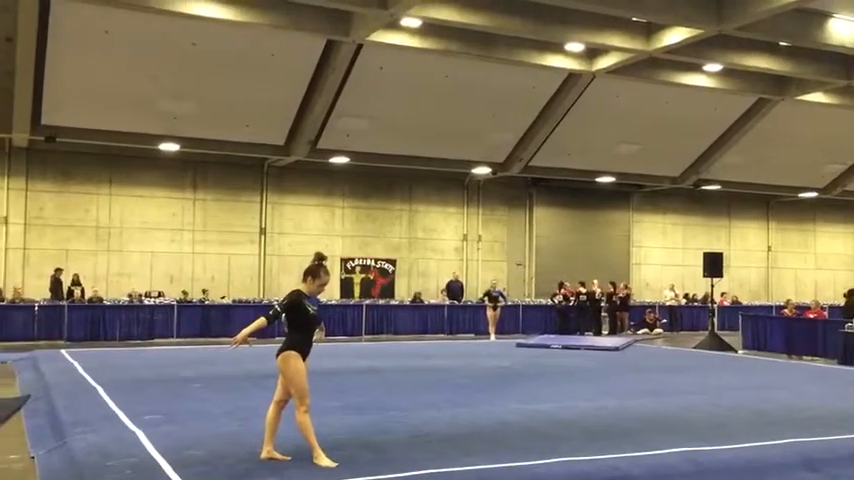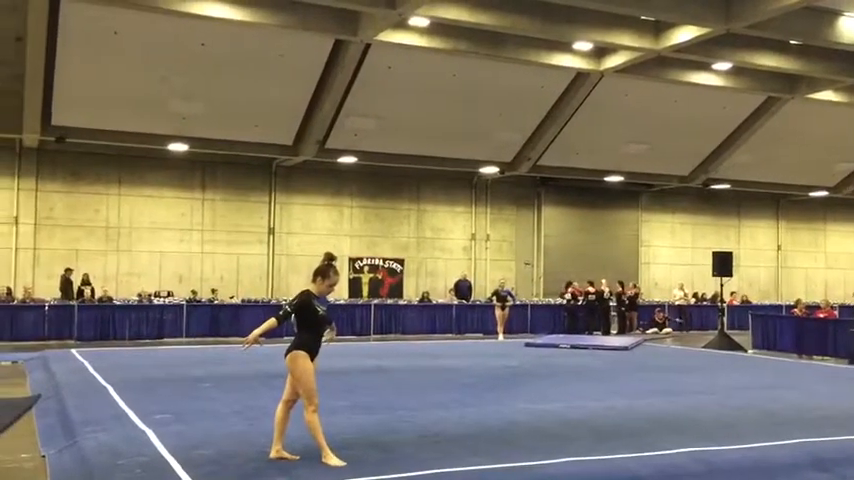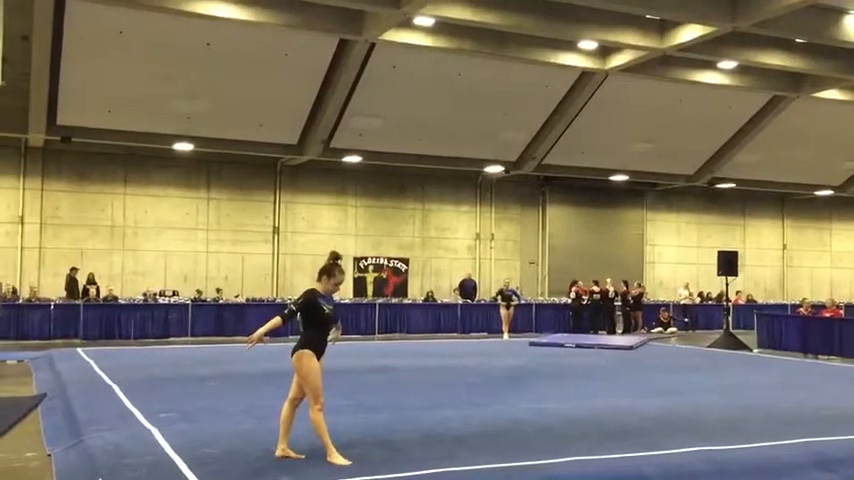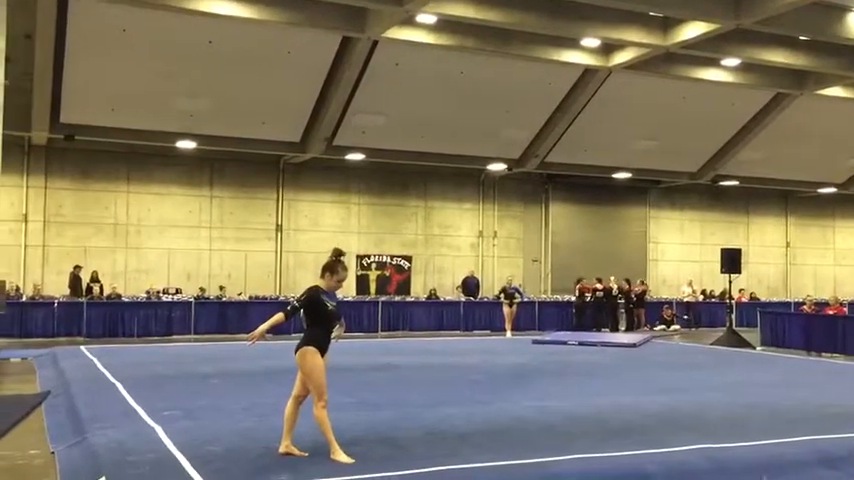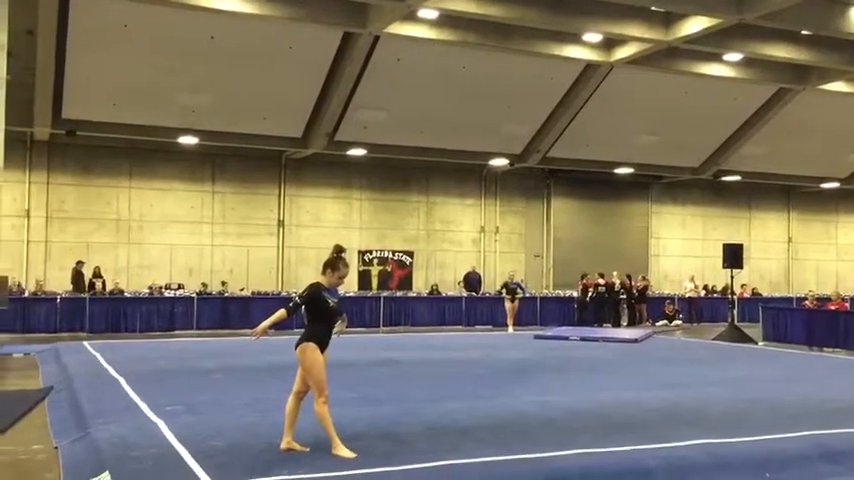
dt=0.2s
person 1, frame 1
left shoulder: (310, 300)
right shoulder: (295, 298)
right elbow: (271, 316)
left wrist: (319, 329)
right wrist: (246, 332)
left hip: (299, 355)
right hip: (290, 354)
left knee: (280, 401)
right knee: (303, 405)
left ankle: (268, 449)
right ankle: (317, 454)
person 1, frame 2
left shoulder: (320, 300)
right shoulder: (304, 298)
right elbow: (281, 317)
left wrist: (330, 329)
right wrist: (257, 332)
left hip: (308, 355)
right hip: (299, 354)
left knee: (288, 401)
right knee: (311, 405)
left ankle: (277, 448)
right ankle: (326, 453)
person 1, frame 3
left shoulder: (327, 299)
right shoulder: (310, 297)
right elbow: (286, 315)
right wrist: (262, 331)
left hip: (314, 353)
right hip: (305, 353)
left knee: (294, 399)
right knee: (317, 403)
left ankle: (282, 447)
right ankle: (331, 453)
person 1, frame 4
left shoulder: (331, 296)
right shoulder: (313, 293)
right elbow: (289, 312)
left wrist: (340, 326)
right wrist: (265, 326)
left hip: (318, 350)
right hip: (309, 349)
left knee: (298, 396)
right knee: (321, 400)
left ankle: (286, 444)
right ankle: (335, 450)
person 1, frame 5
left shoulder: (332, 292)
right shoulder: (314, 290)
right elbow: (290, 308)
left wrist: (342, 322)
right wrist: (266, 323)
left hip: (319, 347)
right hip: (309, 346)
left knee: (299, 392)
right knee: (321, 396)
left ankle: (287, 440)
right ankle: (336, 445)
